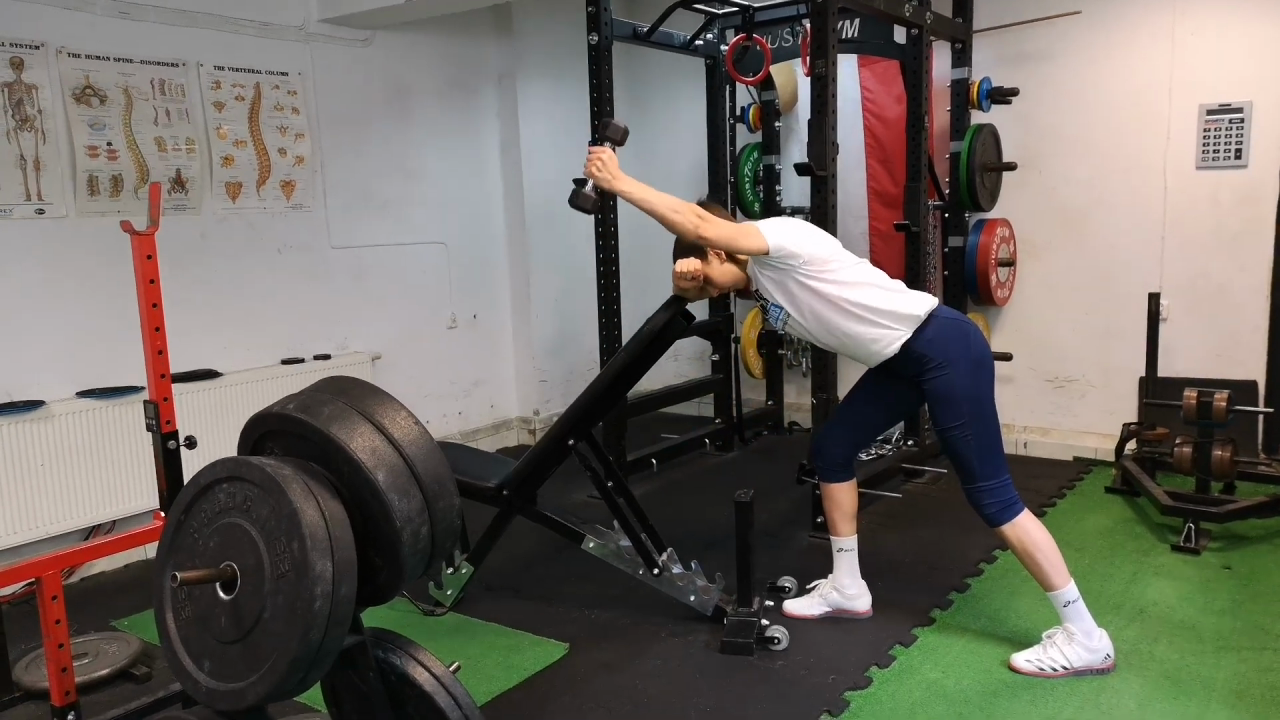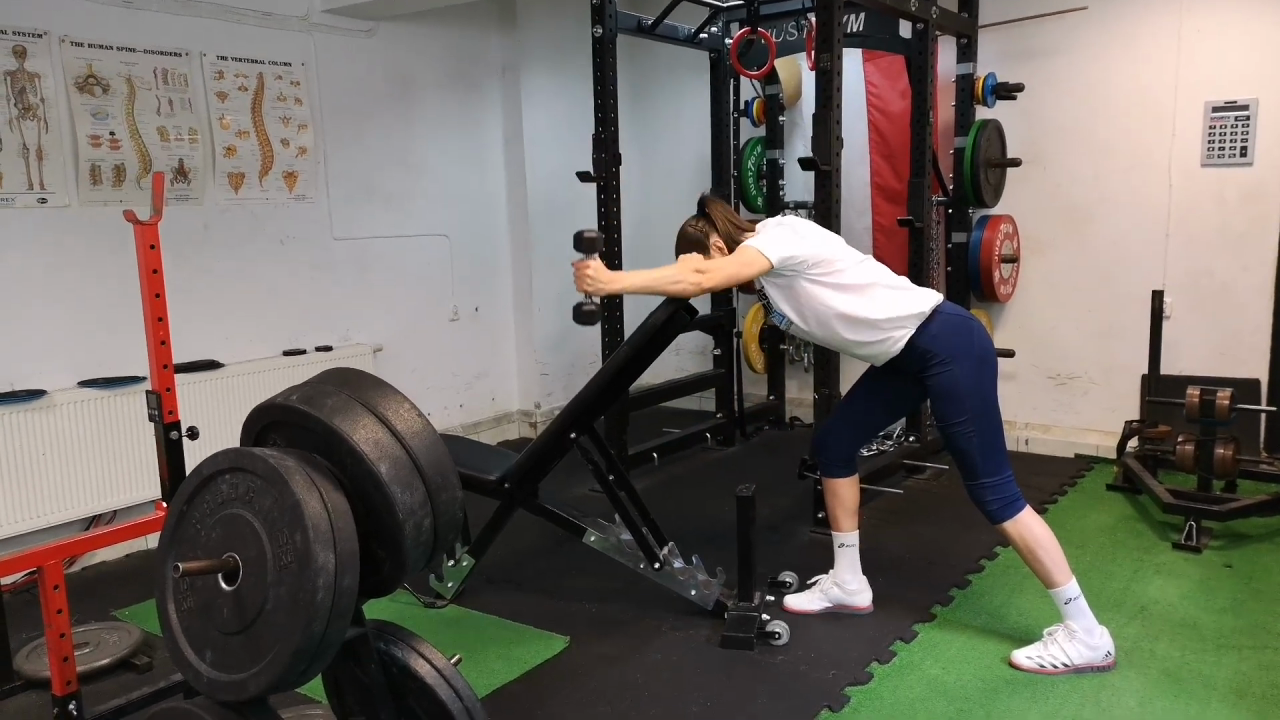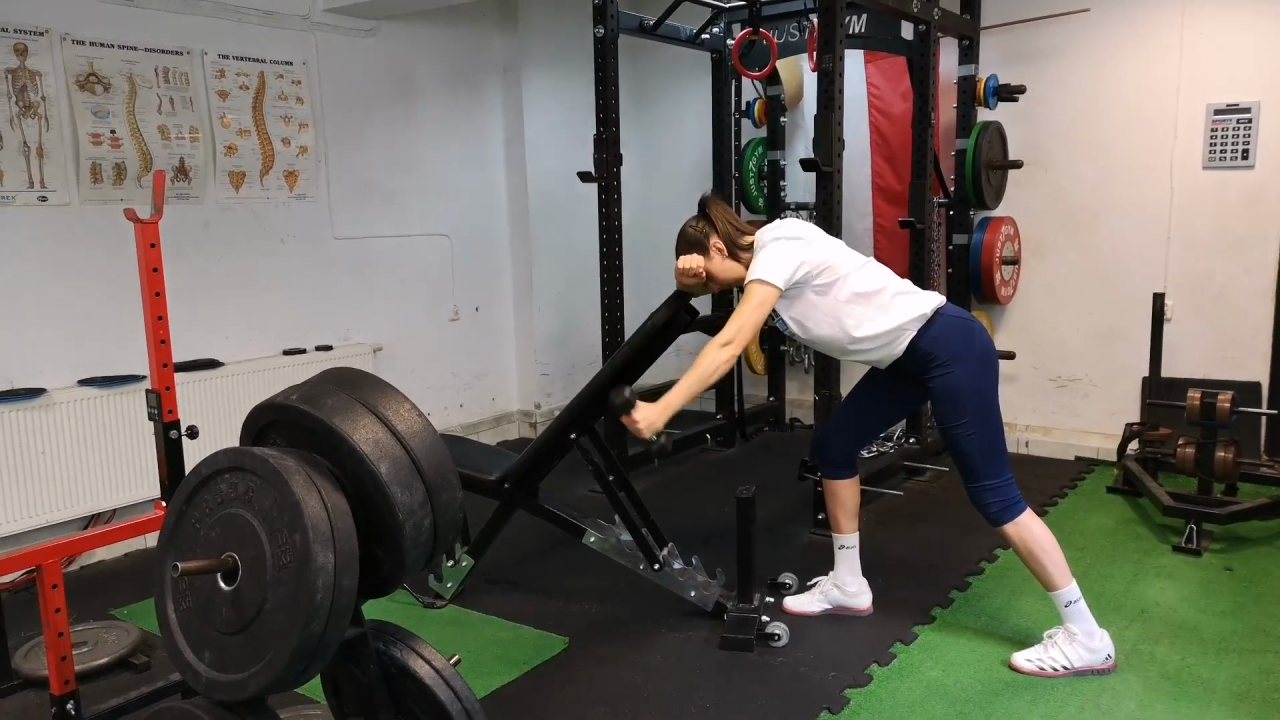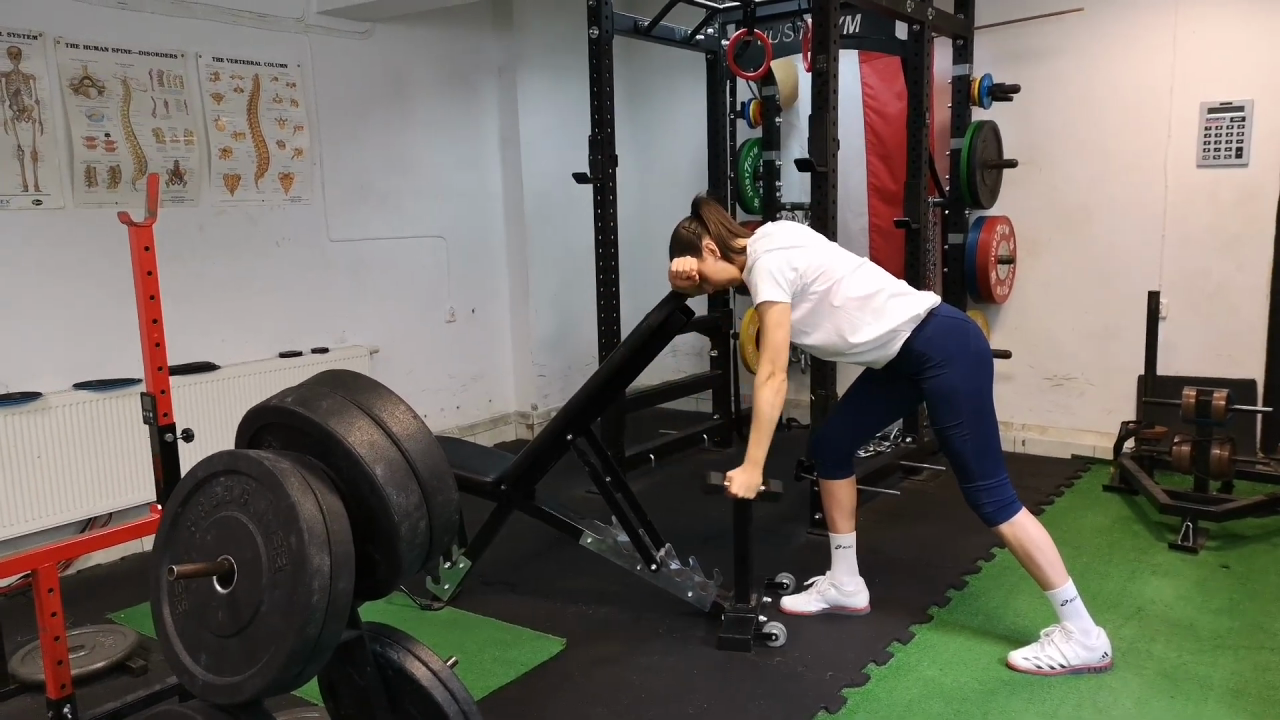
dt=0.7s
person 1, frame 1
left shoulder: (777, 238)
right shoulder: (758, 280)
left elbow: (699, 225)
right elbow: (691, 287)
left wrist: (617, 183)
right wrist: (687, 277)
left hip: (945, 348)
right hip: (901, 360)
left knee: (990, 494)
right knee: (831, 449)
left ankle: (1085, 637)
right ankle: (847, 587)
person 1, frame 2
left shoulder: (779, 238)
right shoulder: (762, 265)
left elbow: (702, 278)
left wrist: (612, 281)
right wrist: (668, 274)
left hip: (947, 344)
right hip: (904, 354)
left knee: (992, 490)
right knee: (832, 445)
left ankle: (1086, 635)
right ankle: (848, 583)
person 1, frame 3
left shoulder: (776, 250)
right shoulder: (765, 253)
left elbow: (728, 346)
right elbow: (695, 283)
left wrist: (660, 411)
right wrist: (692, 272)
left hip: (949, 347)
right hip: (906, 355)
left knee: (993, 494)
right knee: (833, 447)
left ankle: (1087, 638)
right ankle: (848, 586)
person 1, frame 4
left shoulder: (769, 261)
right shoulder: (763, 248)
left elbow: (772, 376)
right elbow: (687, 283)
left wrist: (752, 467)
right wrist: (685, 274)
left hip: (944, 347)
right hip: (903, 355)
left knee: (987, 493)
right knee: (830, 446)
left ankle: (1084, 636)
right ankle: (845, 585)
